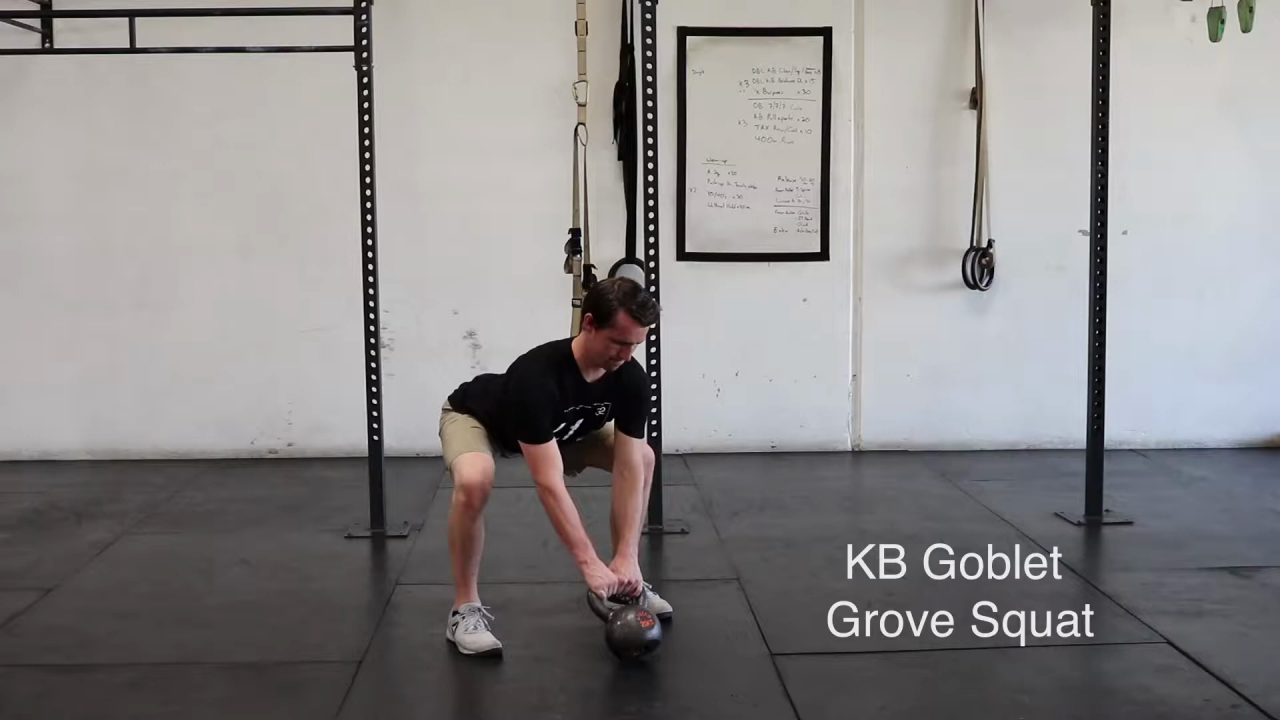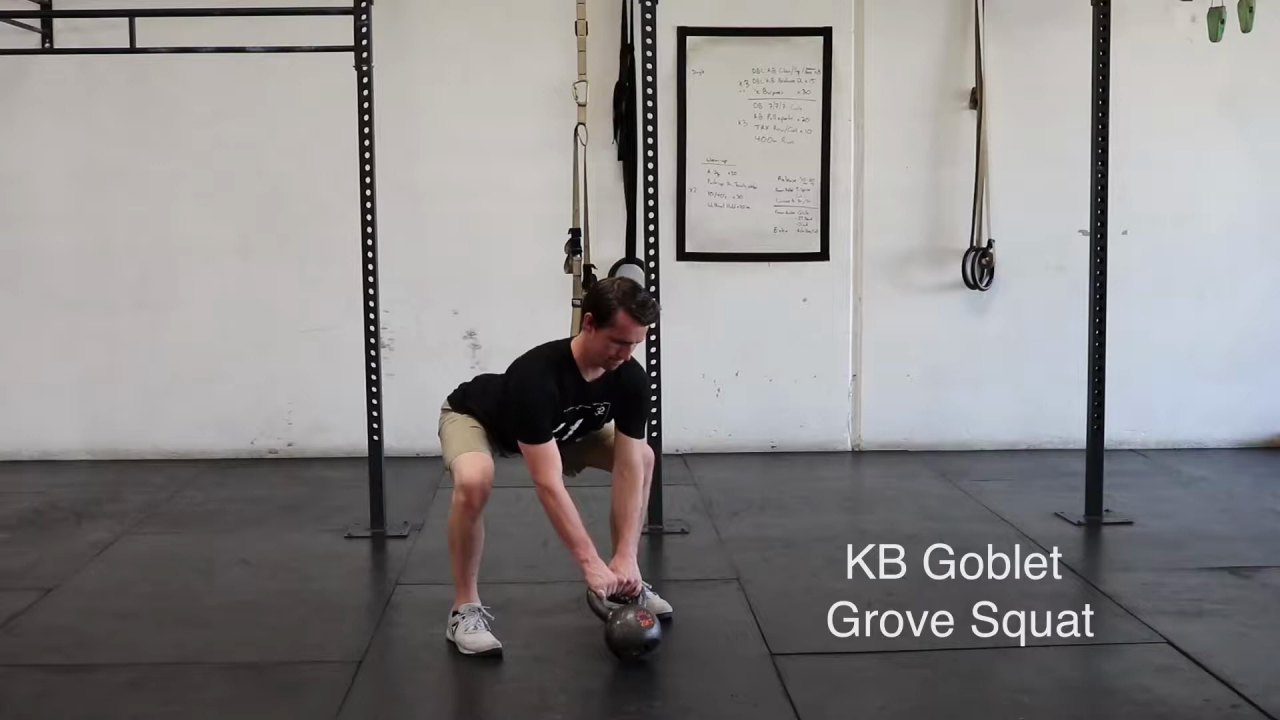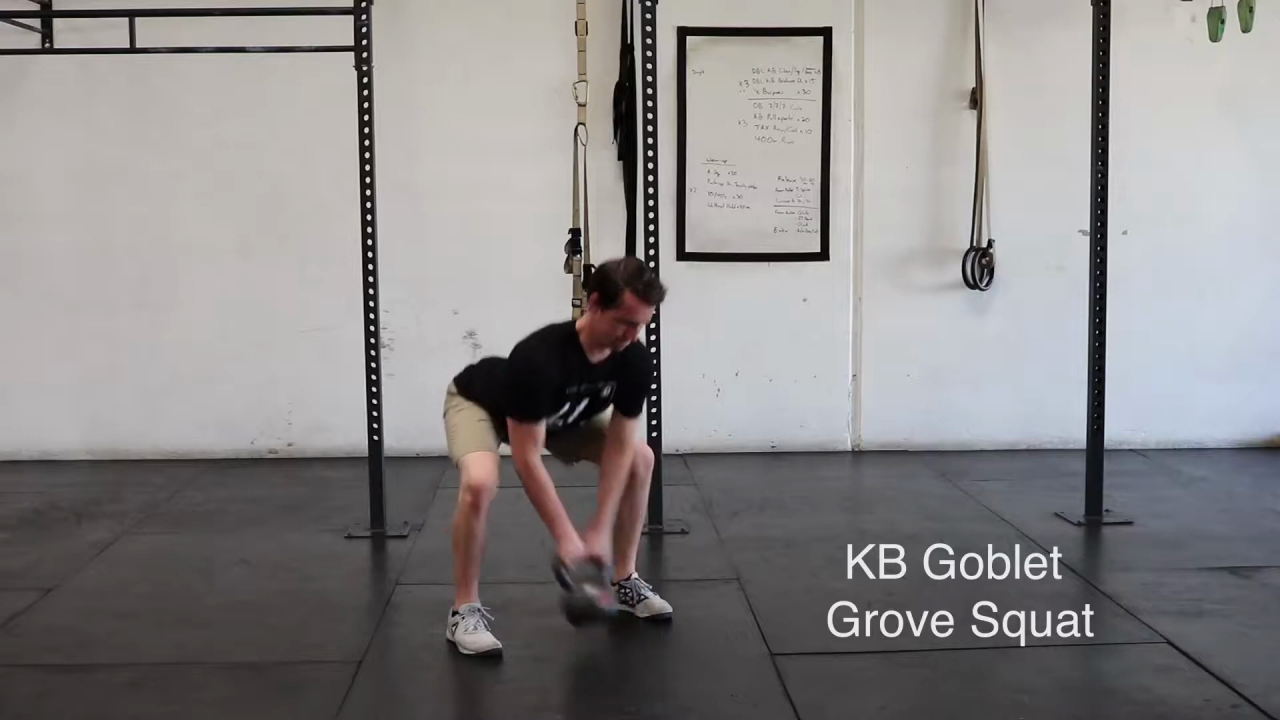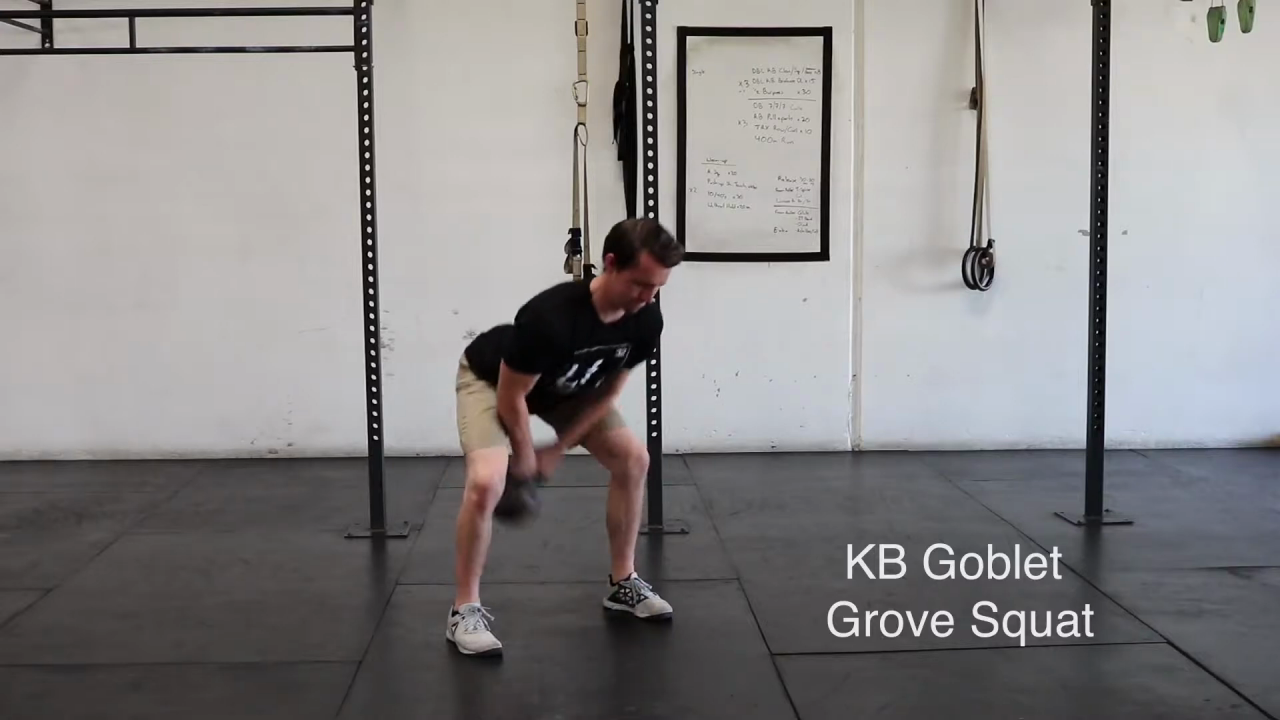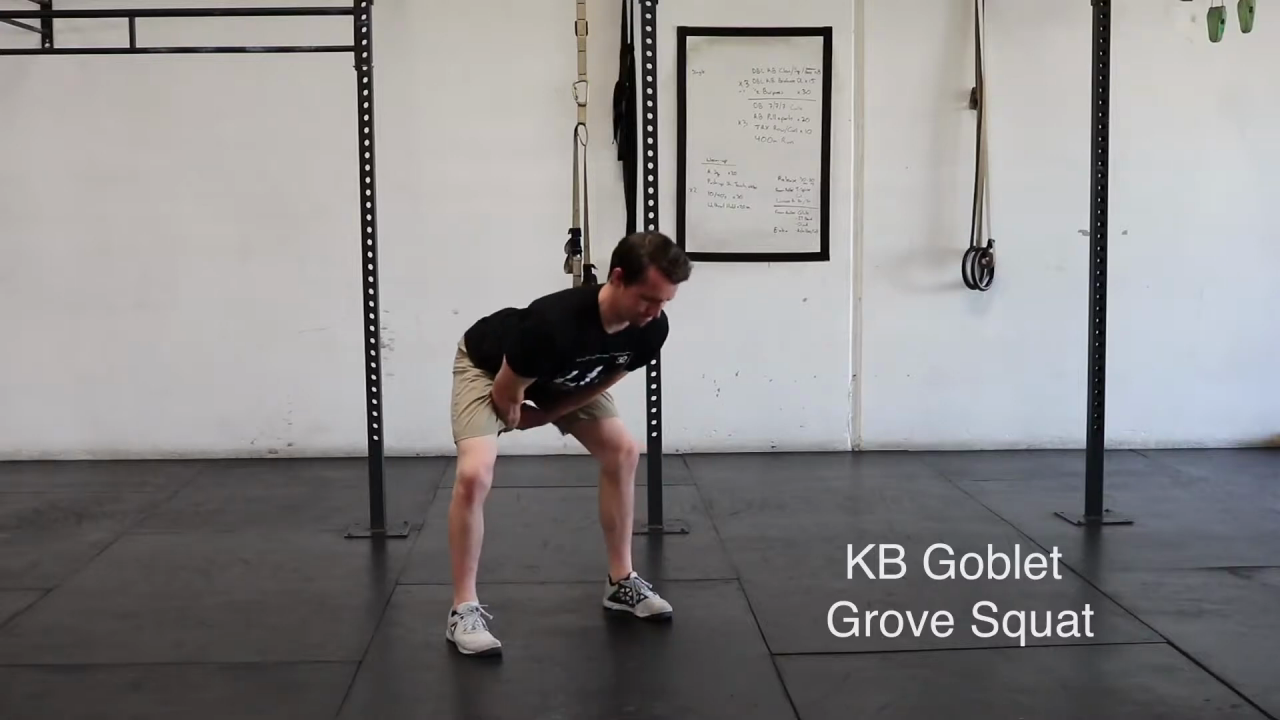
dt=0.2s
person 1, frame 1
left shoulder: (630, 379)
right shoulder: (536, 377)
left elbow: (629, 467)
right elbow: (549, 483)
left wrist: (626, 557)
right wrist: (590, 564)
right hip: (474, 417)
left knee: (644, 459)
right knee: (473, 482)
left ankle: (624, 581)
right ankle: (466, 608)
person 1, frame 2
left shoulder: (630, 379)
right shoulder: (535, 377)
left elbow: (628, 468)
right elbow: (549, 484)
left wrist: (625, 556)
right wrist: (590, 563)
right hip: (473, 417)
left knee: (644, 459)
right knee: (473, 482)
left ankle: (624, 581)
right ankle: (466, 609)
person 1, frame 3
left shoulder: (635, 362)
right shoulder: (539, 357)
left elbow: (621, 448)
right elbow: (527, 461)
left wrist: (599, 531)
right wrist: (564, 536)
right hip: (478, 403)
left knee: (642, 459)
right knee: (480, 484)
left ankle: (624, 580)
right ankle: (466, 610)
person 1, frame 4
left shoulder: (646, 322)
right shoulder: (549, 315)
left elbow: (609, 390)
right elbow: (510, 398)
left wrist: (558, 450)
right wrist: (524, 455)
left hip: (569, 385)
right hip: (489, 379)
left knee: (634, 459)
right knee: (487, 482)
left ankle: (623, 581)
right ankle: (466, 609)
person 1, frame 5
left shoulder: (651, 330)
right shoulder: (553, 321)
left elbow: (603, 382)
right elbow: (506, 392)
left wrist: (541, 416)
right wrist: (511, 419)
right hip: (487, 366)
left knee: (622, 453)
right knee: (474, 475)
left ankle: (621, 582)
right ankle: (464, 609)
